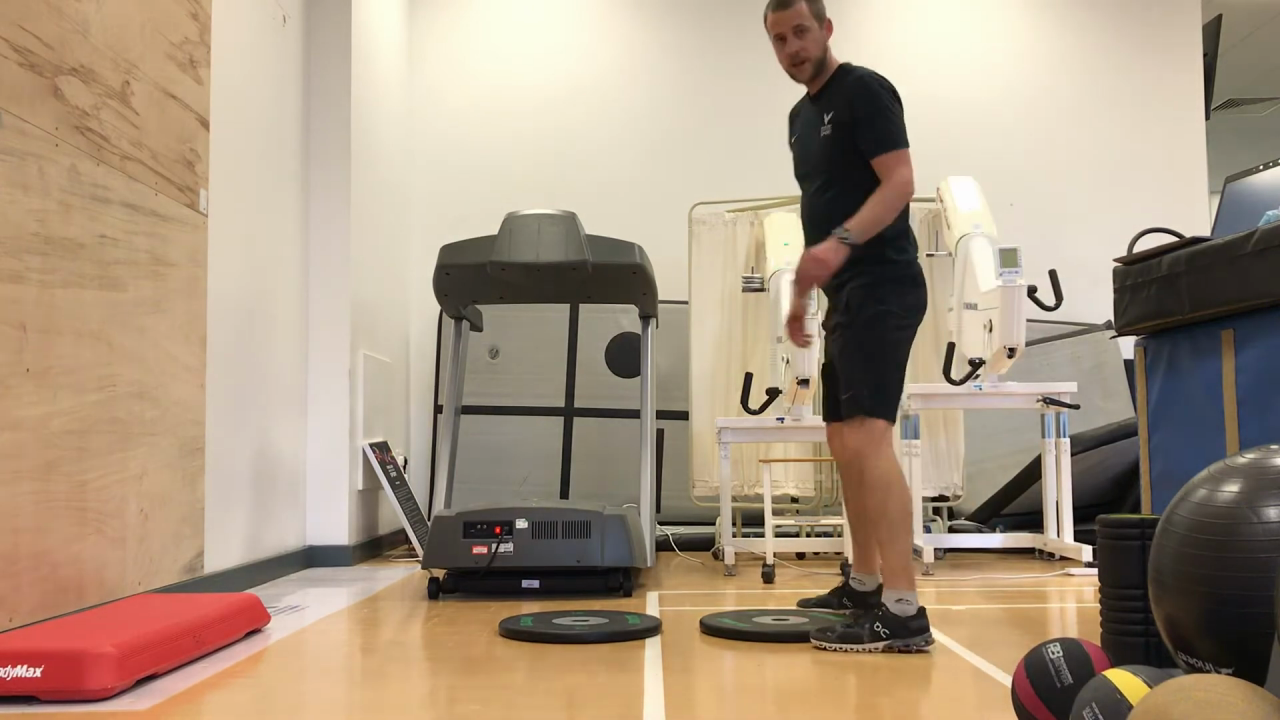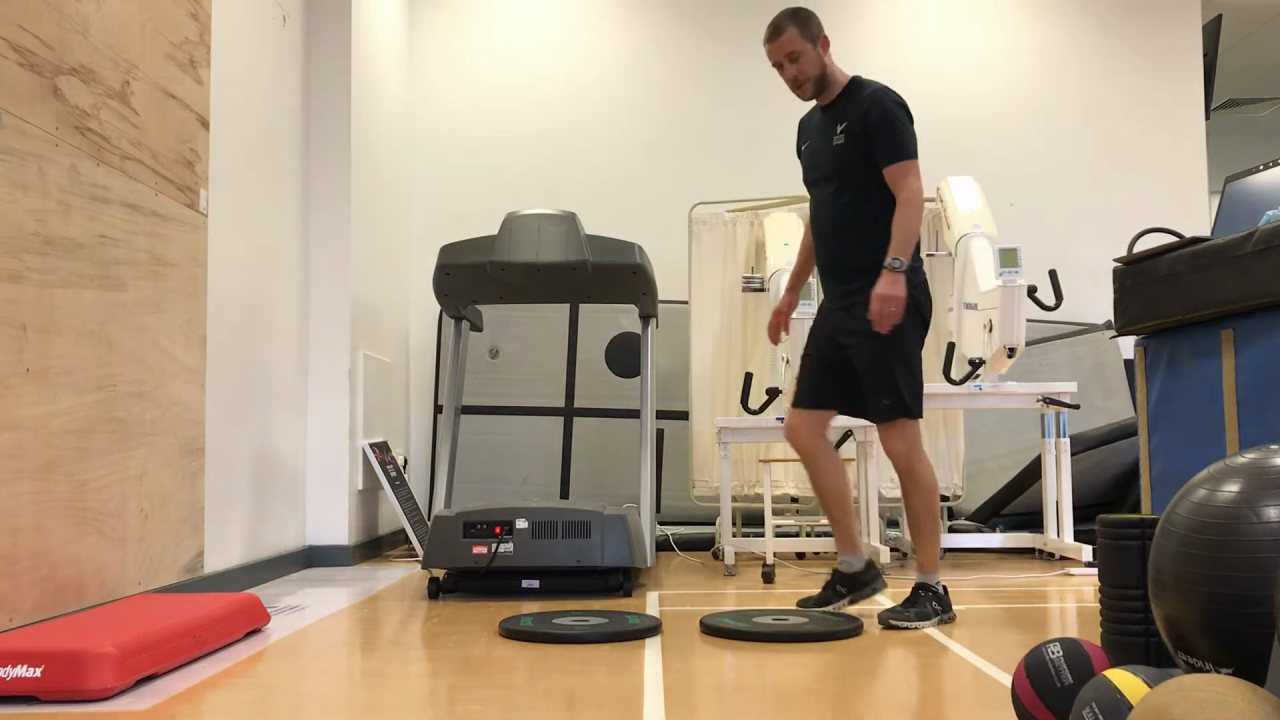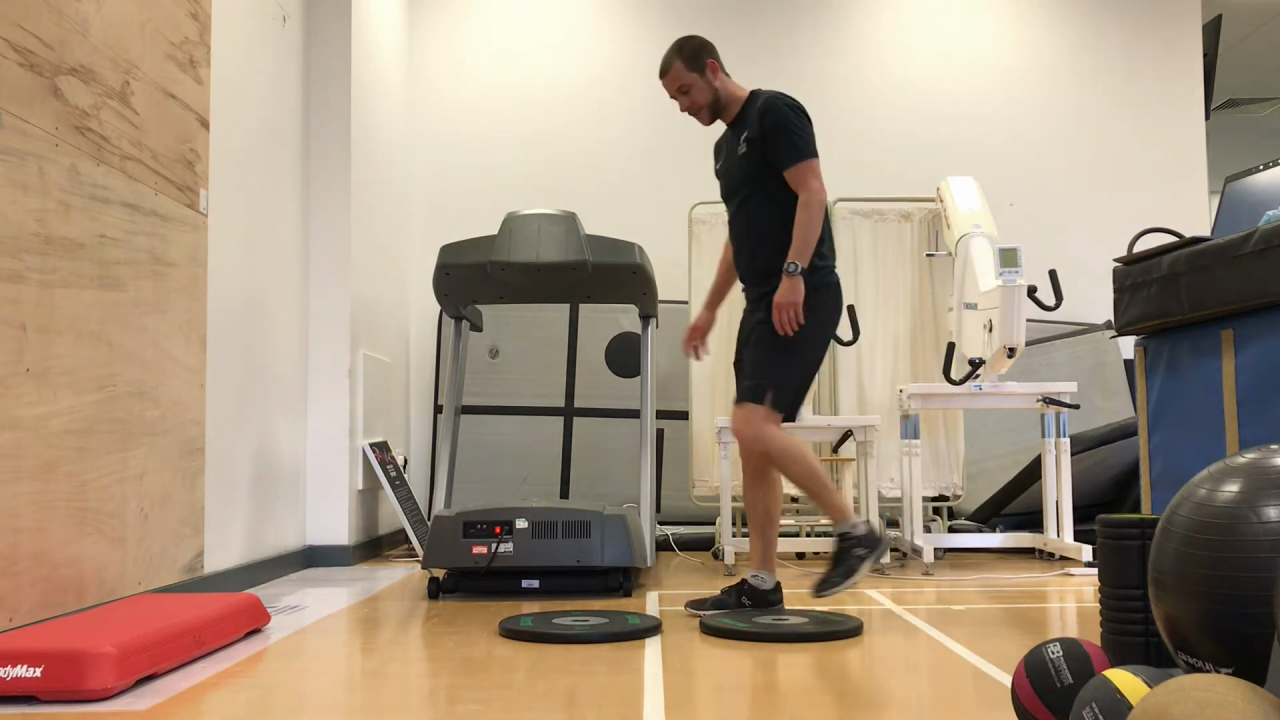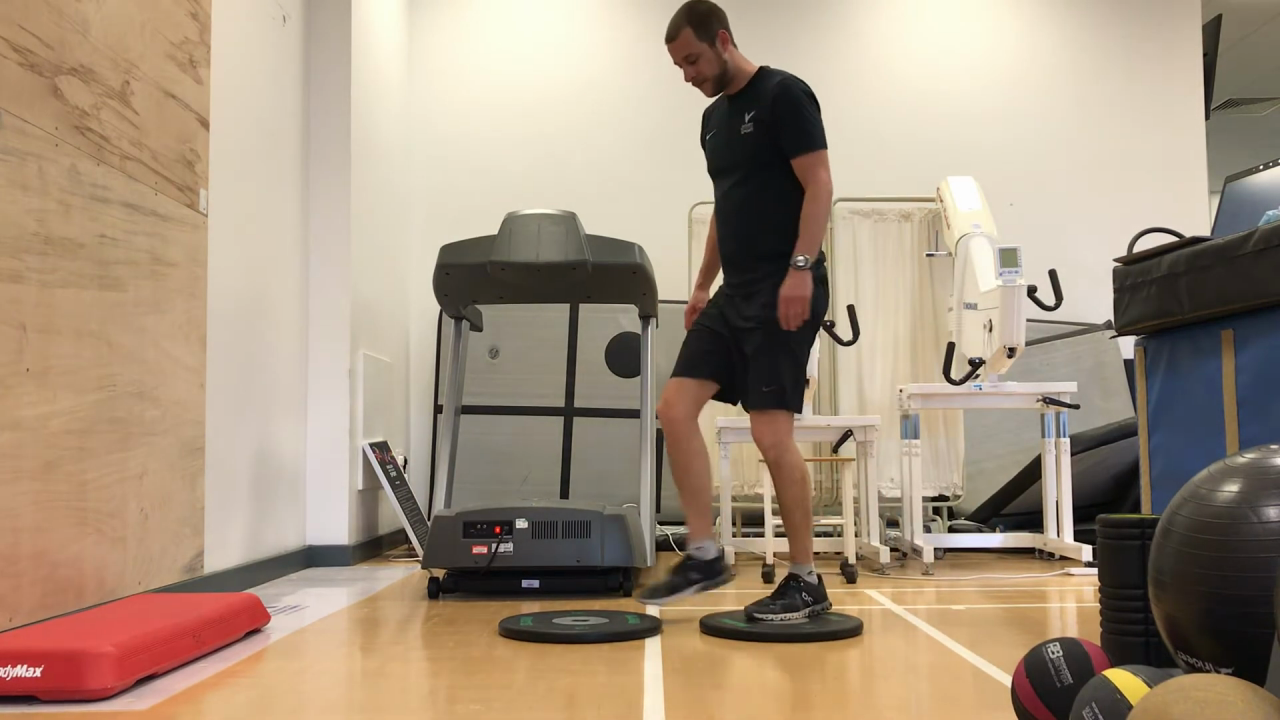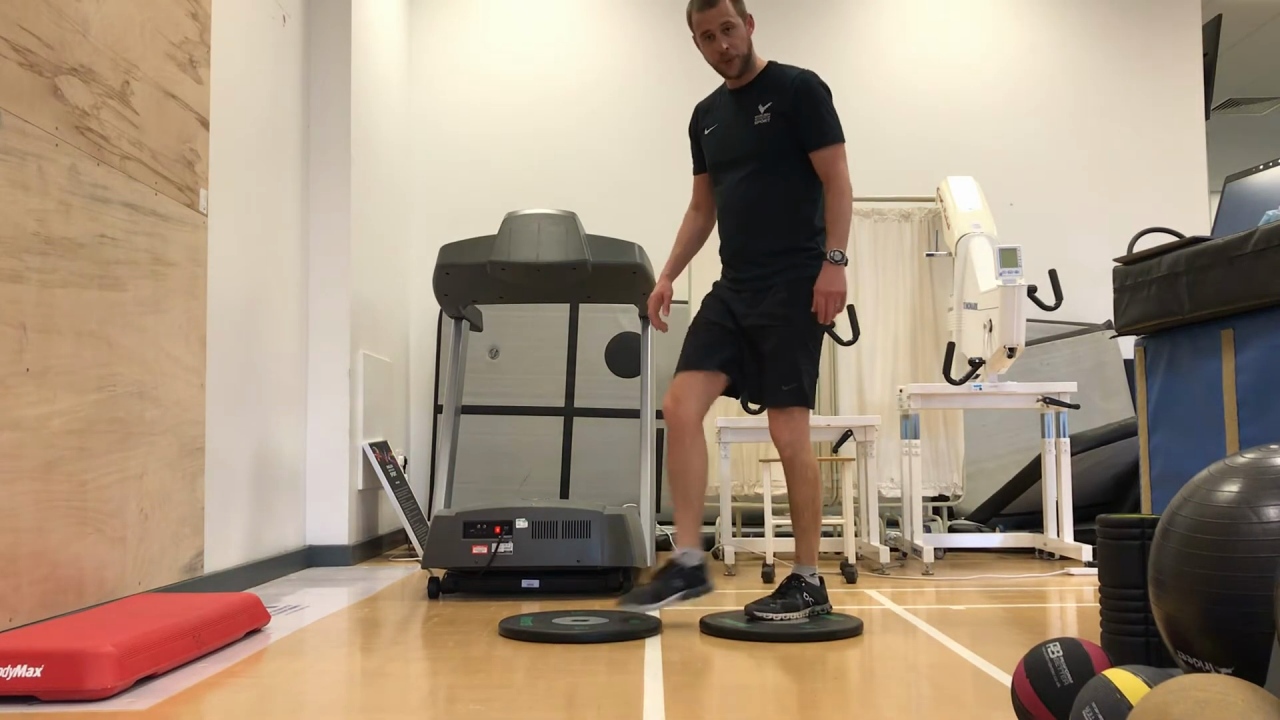
dt=0.7s
person 1, frame 1
left shoulder: (863, 91)
right shoulder: (802, 115)
left elbow: (898, 183)
left wrist: (840, 243)
right wrist: (799, 296)
left hip: (880, 287)
right hip: (849, 293)
left knee: (867, 440)
right knee: (844, 444)
left ankle: (902, 610)
right ankle: (865, 584)
person 1, frame 2
left shoulder: (876, 105)
right shoulder: (810, 125)
left elbow: (909, 193)
left wrist: (896, 272)
right wrist: (792, 290)
left hip: (885, 301)
right hip: (838, 304)
left knee: (900, 443)
right knee: (802, 430)
left ankle: (932, 588)
right ankle: (856, 567)
person 1, frame 3
left shoulder: (775, 113)
right shoulder: (726, 144)
left elbow: (811, 194)
left wrist: (794, 274)
right wrist: (708, 309)
left hip: (800, 297)
right hip: (761, 303)
left knee: (756, 427)
right knee: (752, 440)
left ankle: (853, 530)
right ankle: (761, 581)
person 1, frame 4
left shoulder: (784, 95)
right shoulder: (713, 119)
left elbow: (818, 187)
left wrist: (803, 268)
right wrist: (702, 285)
left hip: (784, 292)
right hip: (734, 291)
left knee: (771, 434)
right knee: (675, 407)
left ankle: (806, 581)
right ankle: (701, 554)
person 1, frame 5
left shoulder: (799, 89)
right shoulder: (706, 114)
left elbow: (836, 181)
left wrist: (834, 261)
right wrist: (668, 277)
left hip: (791, 286)
right hip: (733, 287)
left knee: (788, 433)
right knee: (681, 406)
left ankle: (808, 581)
right ankle: (687, 563)
